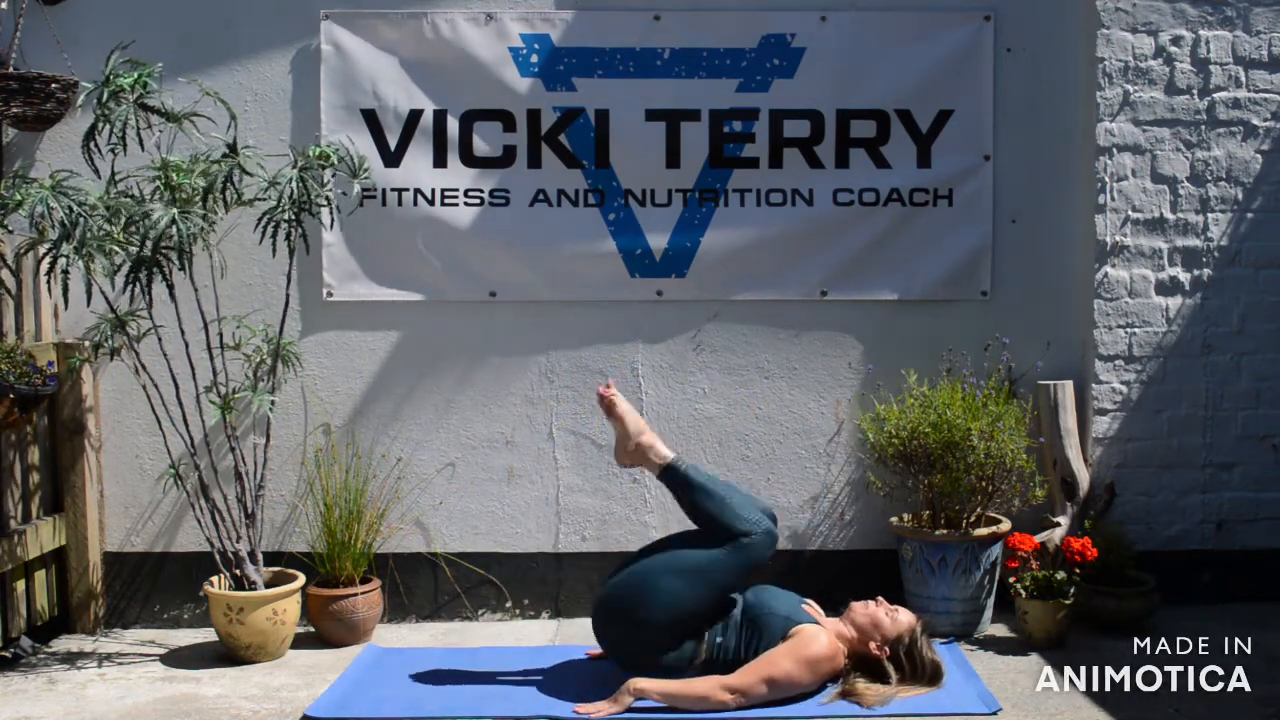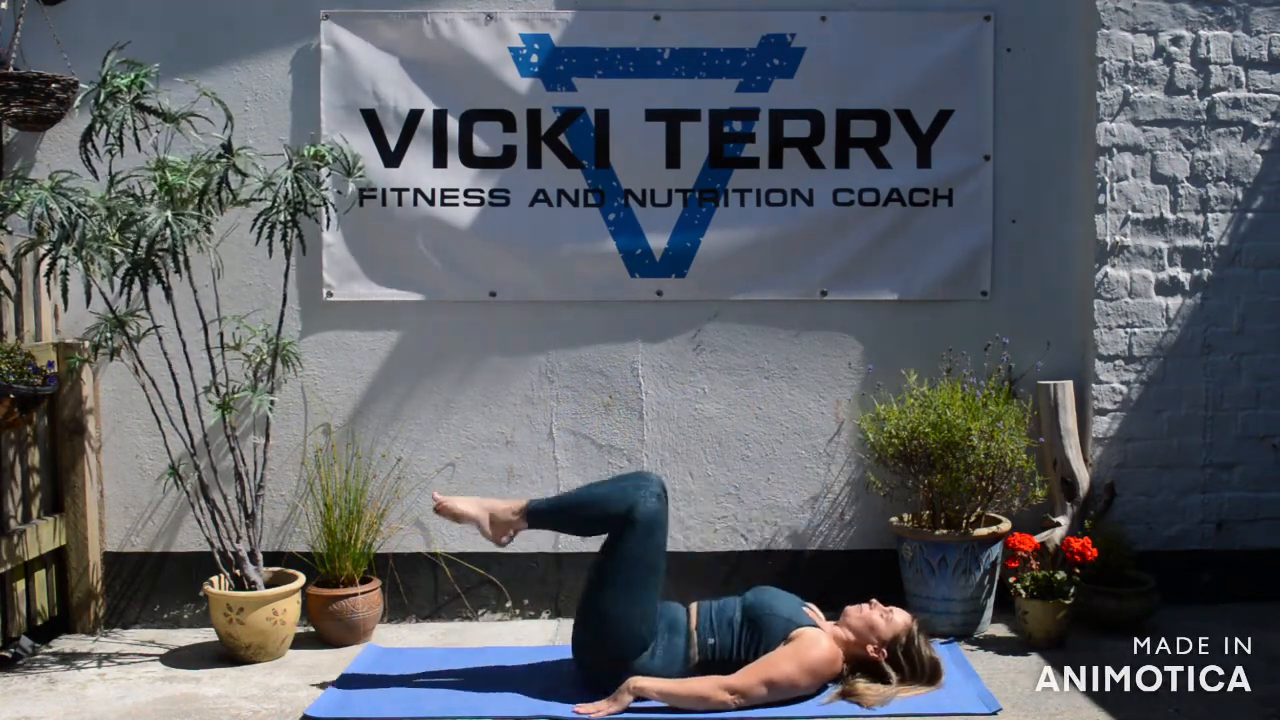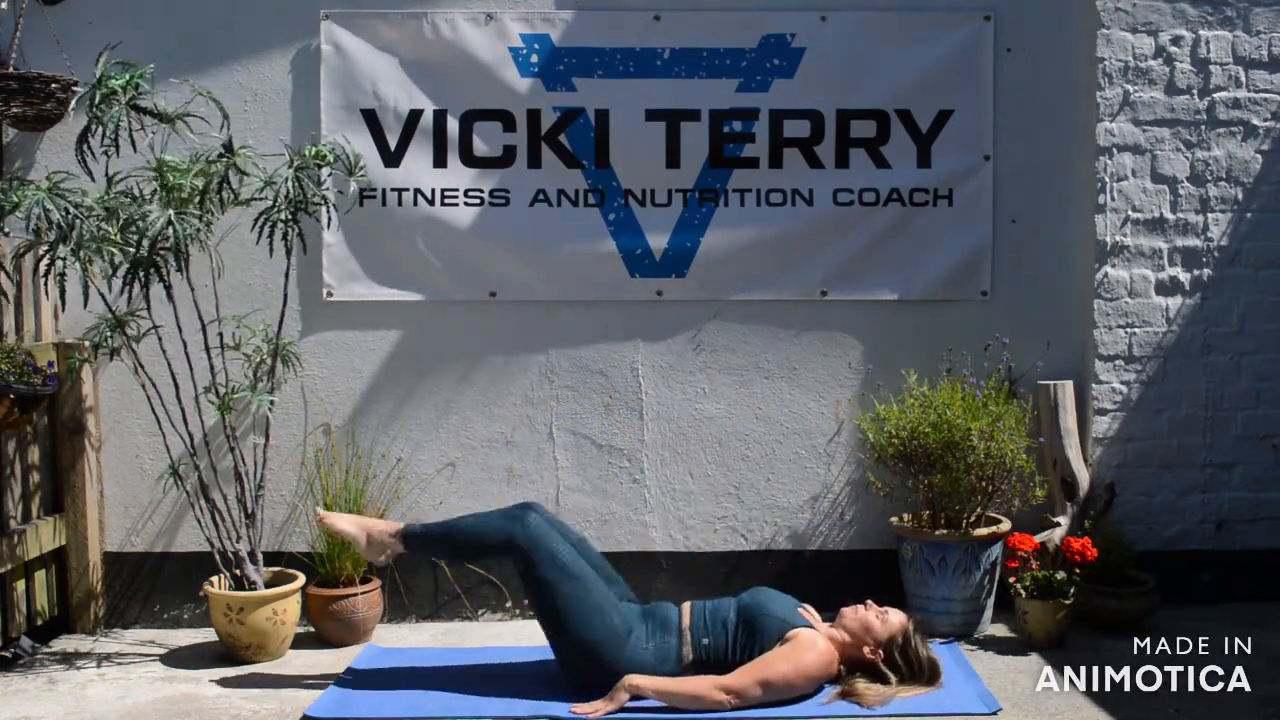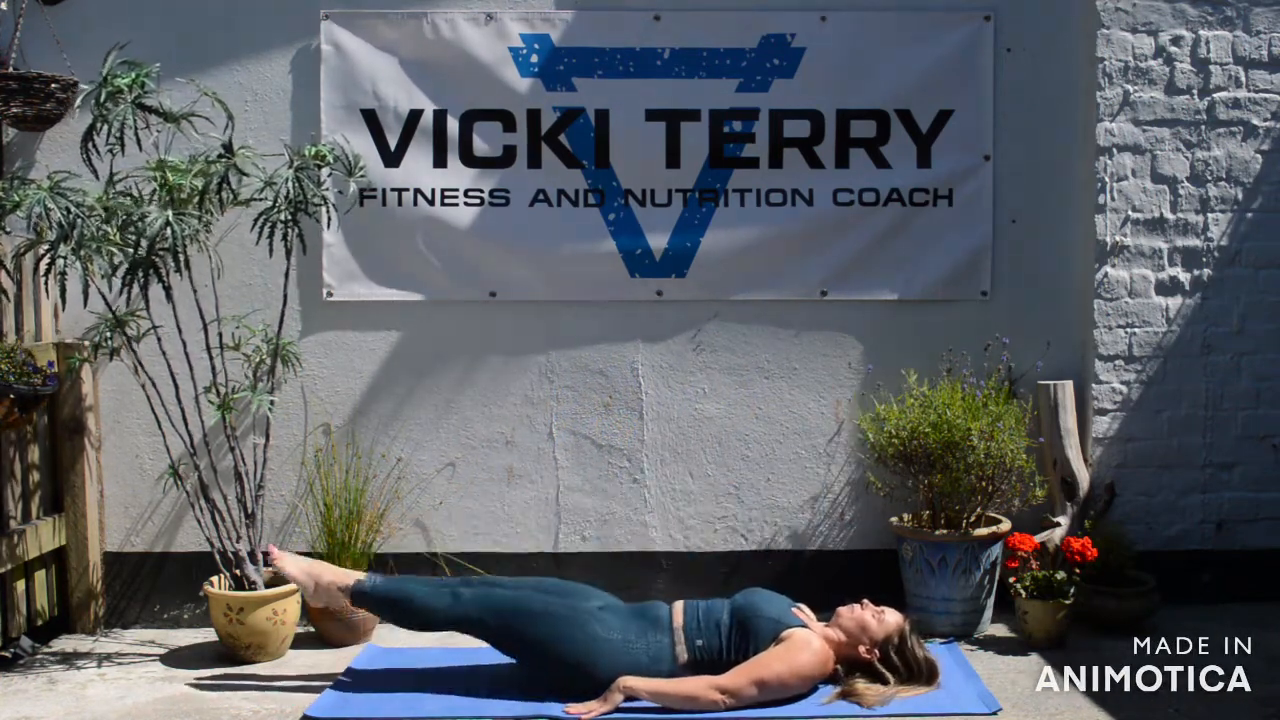
dt=0.4s
person 1, frame 1
left shoulder: (821, 651)
right shoulder: (820, 623)
left wrist: (638, 688)
left knee: (757, 533)
right knee: (754, 527)
left ankle: (652, 454)
right ankle: (650, 453)
person 1, frame 2
left shoulder: (818, 656)
right shoulder: (817, 626)
left hip: (630, 659)
right hip: (662, 629)
left knee: (644, 493)
right knee: (642, 497)
left ankle: (511, 516)
right ankle: (512, 516)
person 1, frame 3
left shoulder: (816, 658)
right shoulder: (811, 628)
left hip: (628, 651)
right hip: (643, 623)
left knee: (525, 527)
right knee: (531, 520)
left ankle: (390, 537)
right ankle: (393, 538)
person 1, frame 4
left shoulder: (810, 658)
right shoulder: (806, 624)
left hip: (624, 648)
right hip: (633, 618)
left knee: (470, 602)
right knee: (480, 591)
left ankle: (339, 587)
right ankle: (343, 583)
